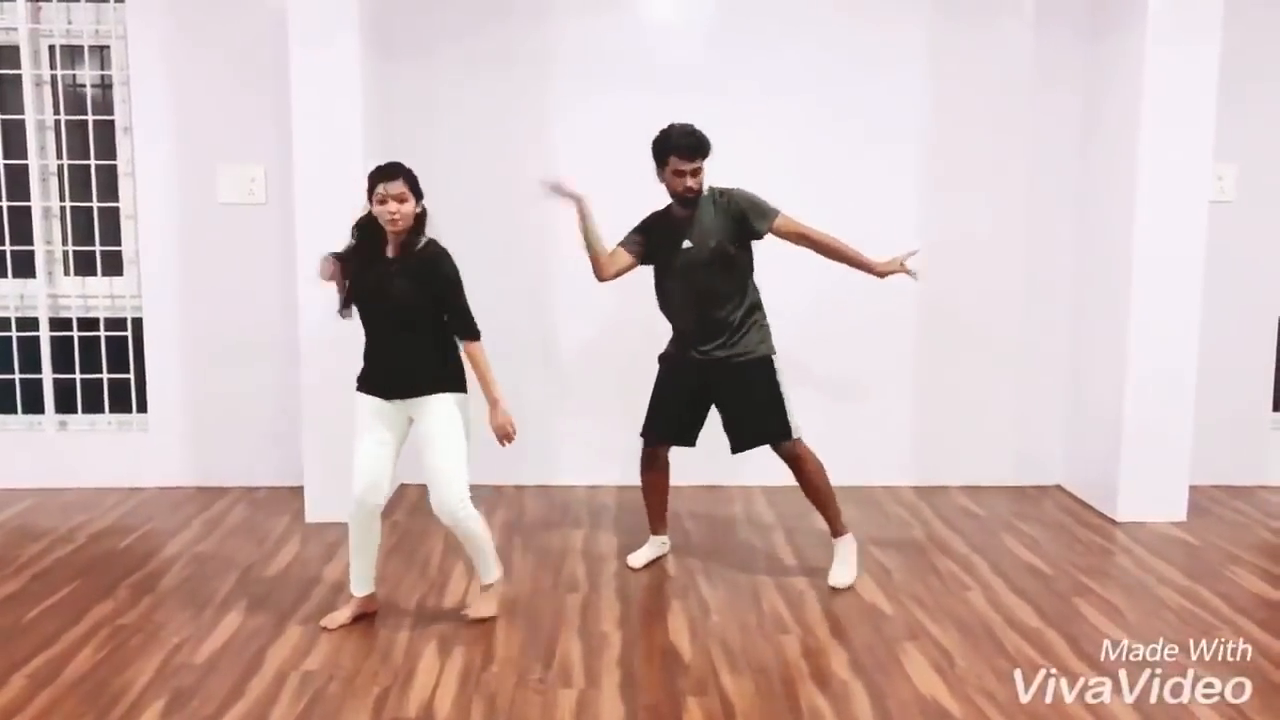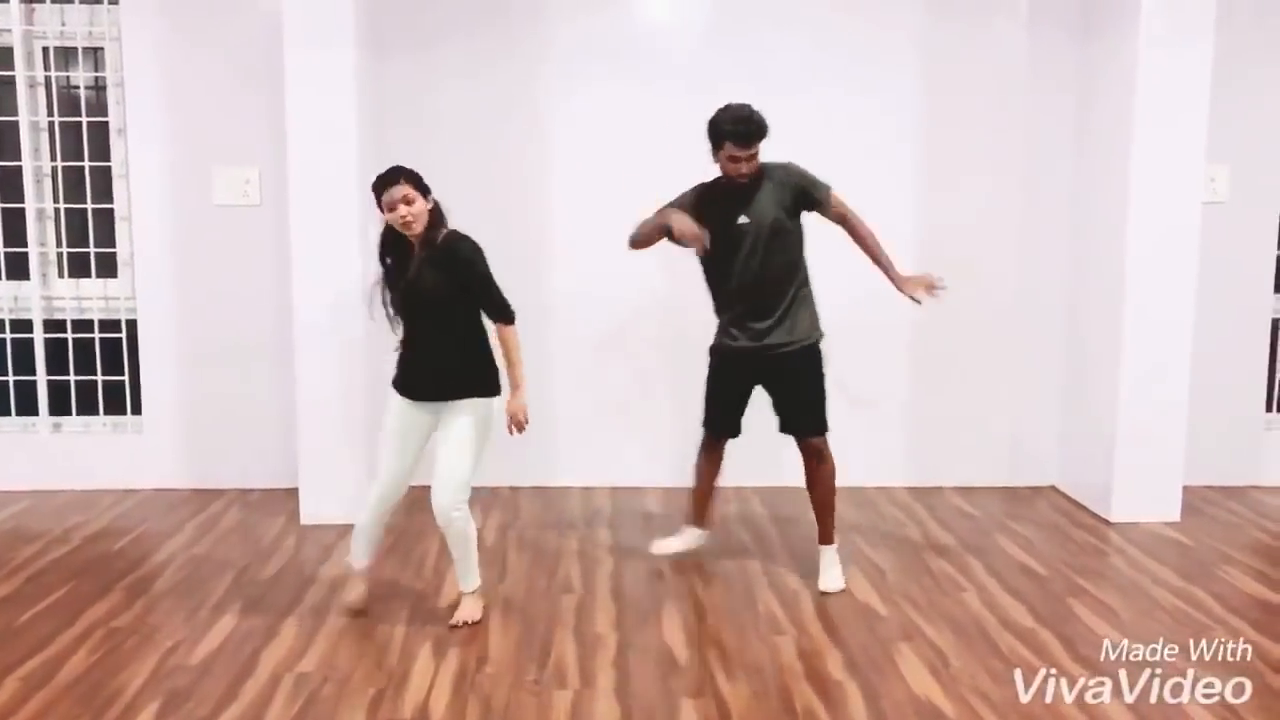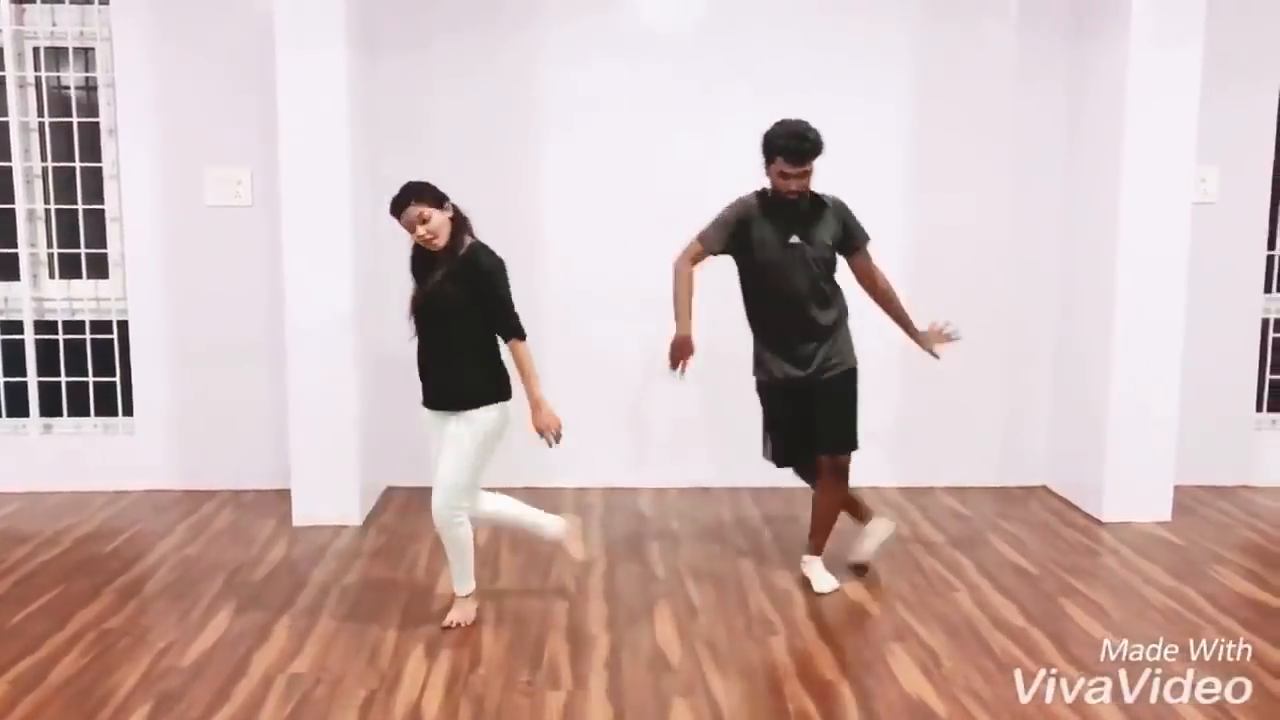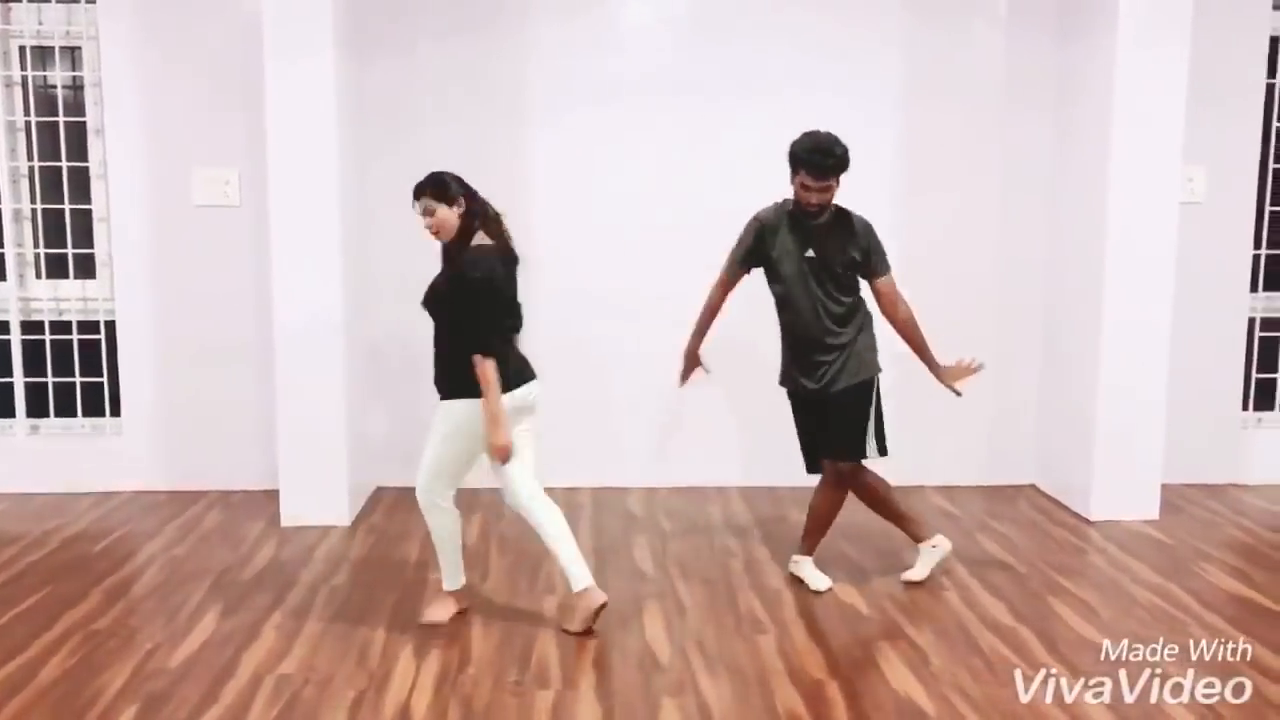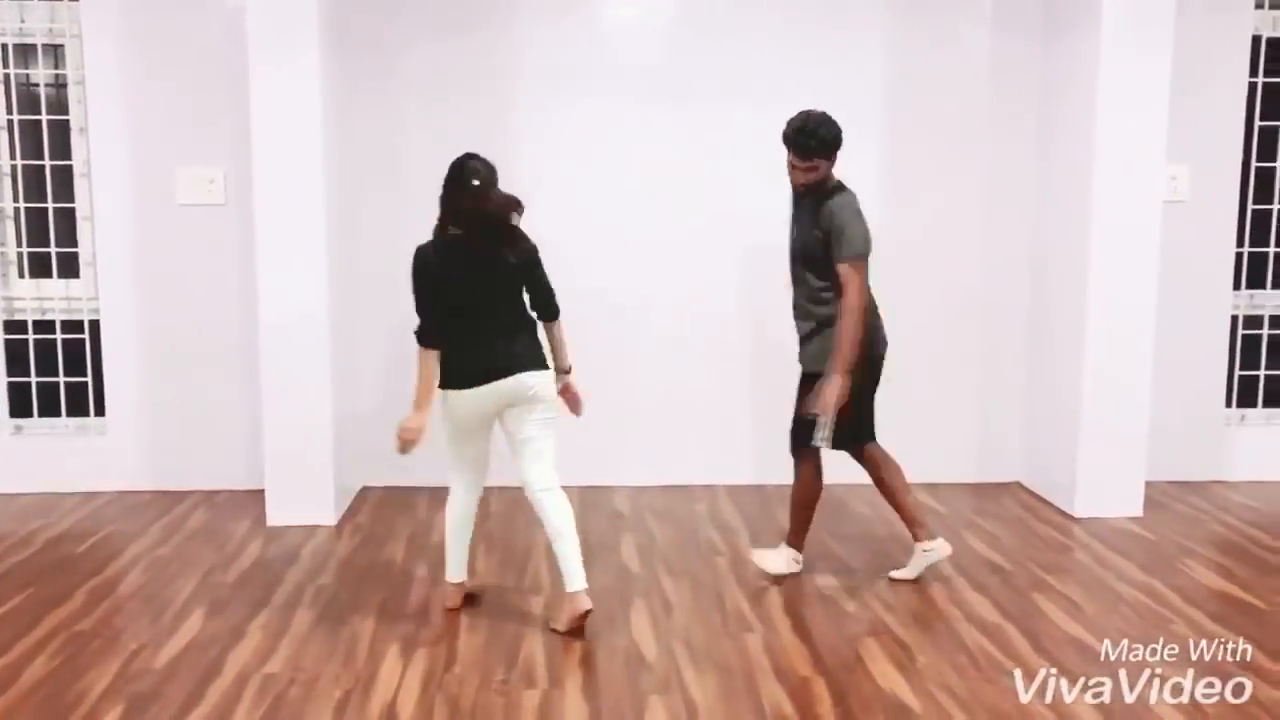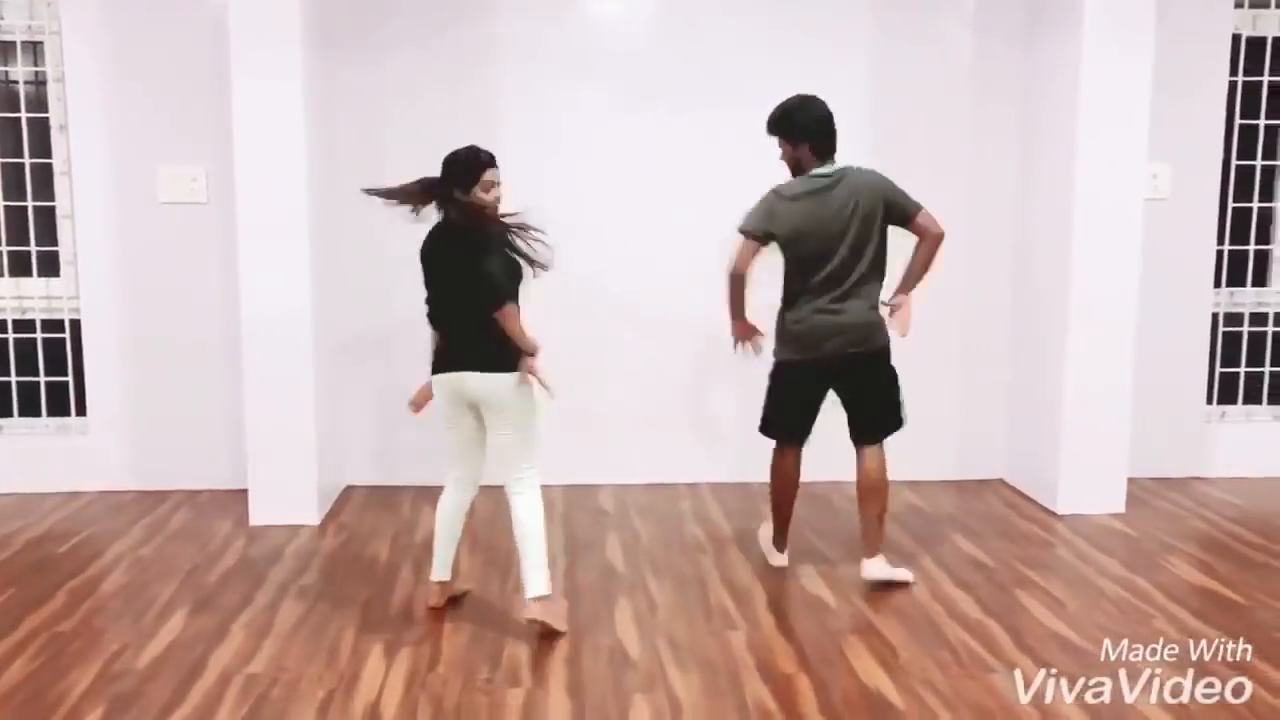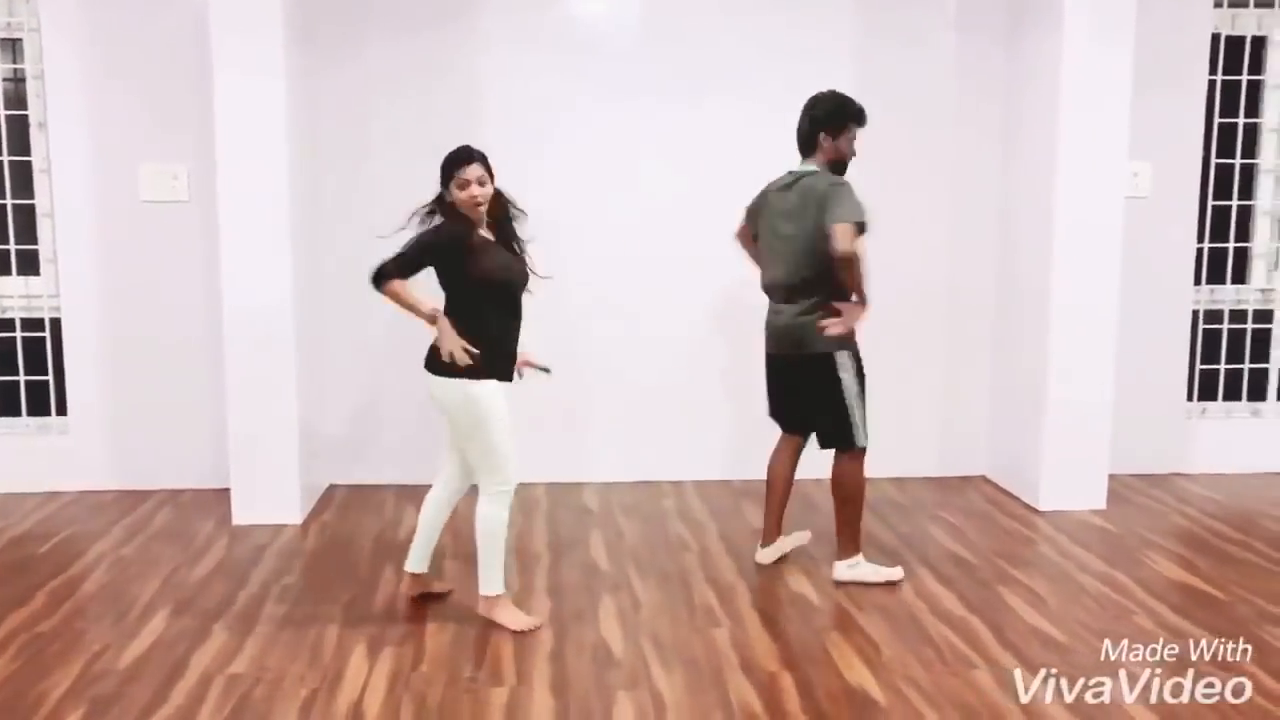
dt=0.2s
person 1, frame 1
left shoulder: (731, 205)
right shoulder: (652, 229)
left elbow: (799, 233)
right elbow: (604, 270)
left wrist: (869, 264)
right wrist: (583, 211)
left hip: (745, 352)
right hip: (685, 355)
left knee: (788, 446)
right knee: (654, 444)
left ankle: (843, 538)
right ankle: (658, 537)
person 1, frame 2
left shoulder: (789, 181)
right shoulder: (701, 201)
left elbow: (848, 217)
right elbow: (638, 239)
left wrist: (896, 277)
right wrist: (669, 221)
left hip: (795, 338)
right hip: (735, 341)
left knee: (813, 442)
right knee: (715, 436)
left ankle: (827, 549)
right ankle: (696, 527)
person 1, frame 3
left shoulder: (834, 213)
right shoulder: (746, 213)
left elbow: (871, 276)
right elbow: (686, 260)
left wrist: (916, 335)
right wrist: (684, 326)
left hip: (832, 360)
right hip: (777, 366)
left knee: (832, 462)
right knee: (800, 464)
left ankle: (813, 556)
right ankle: (870, 520)
person 1, frame 4
left shoulder: (858, 231)
right shoulder: (766, 225)
left elbow: (892, 302)
right elbow: (726, 282)
left wrist: (935, 366)
right wrist: (694, 343)
left hip: (851, 368)
right hip: (802, 371)
left knee: (838, 467)
right knee: (843, 466)
left ankle: (803, 556)
right ankle: (927, 539)
person 1, frame 5
left shoulder: (839, 211)
right shoulder: (802, 198)
left elbow: (854, 295)
left wrist: (841, 374)
left hip: (839, 349)
right hip: (829, 345)
left knee: (807, 450)
right knee: (861, 444)
left ankle: (793, 550)
right ankle: (925, 541)
person 1, frame 6
left shoulder: (780, 201)
right shoulder: (875, 186)
left elbow: (740, 266)
right elbow: (932, 232)
left wrist: (738, 319)
right wrist: (904, 292)
left hip: (802, 342)
right hip: (867, 336)
left knee: (788, 443)
right knee: (871, 444)
left ankle: (779, 543)
right ankle: (873, 557)
person 1, frame 7
left shoulder: (778, 189)
right shoulder: (834, 191)
left elbow: (744, 234)
right elbow: (846, 249)
right wrist: (857, 299)
left hip: (786, 334)
right hip: (823, 339)
left knee: (794, 433)
right knee: (850, 447)
left ankle: (771, 538)
right ankle: (848, 559)
person 2, frame 1
left shoulder: (432, 258)
right shoulder: (365, 252)
left elbow: (465, 330)
right elbow: (354, 290)
left wrist: (495, 401)
right wrist: (334, 274)
left hip: (437, 392)
right hip: (378, 391)
left knee: (449, 500)
right knee: (366, 495)
left ankle: (491, 581)
right ankle: (361, 597)
person 2, frame 2
left shoulder: (458, 249)
right shoulder: (397, 255)
left elbow: (501, 314)
left wrist: (517, 387)
left hip: (468, 392)
right hip: (411, 389)
left knee: (449, 502)
right knee: (385, 486)
left ankle: (471, 591)
right ankle: (359, 568)
person 2, frame 3
left shoulder: (480, 262)
right shoulder: (431, 264)
left elbow: (512, 330)
left wrist: (538, 402)
left hip: (480, 402)
right hip: (445, 400)
left knee: (449, 506)
right knee: (462, 501)
left ankle: (465, 594)
right ankle: (555, 528)
person 2, frame 4
left shoulder: (464, 267)
right shoulder: (499, 252)
left elbow: (481, 347)
left wrist: (494, 420)
left hip: (470, 397)
right hip: (520, 387)
left knee: (432, 490)
right knee: (525, 494)
left ankle: (453, 591)
right ankle: (585, 590)
person 2, frame 5
left shoulder: (430, 257)
right shoulder: (515, 242)
left elbow: (431, 336)
right elbow: (547, 308)
left wrist: (419, 410)
right wrist: (564, 370)
left hip: (467, 384)
right hip: (527, 374)
left knee: (465, 483)
right knee: (544, 483)
left ankle: (456, 584)
right ankle: (576, 592)
person 2, frame 6
left shoulder: (437, 240)
right shoulder: (488, 233)
right elbow: (500, 297)
left wrist: (434, 377)
right wrist: (527, 349)
left hip: (453, 372)
right hip: (494, 369)
left knee: (462, 476)
right knee: (523, 480)
left ankle: (440, 582)
right ankle: (540, 597)
person 2, frame 7
left shoulder: (501, 234)
right shoulder: (447, 235)
right elbow: (386, 276)
left wrist: (513, 347)
right wrist: (436, 319)
left hip: (488, 372)
right hip: (463, 373)
left knee: (457, 473)
right knee: (499, 480)
left ankle: (417, 572)
right ankle: (492, 596)
